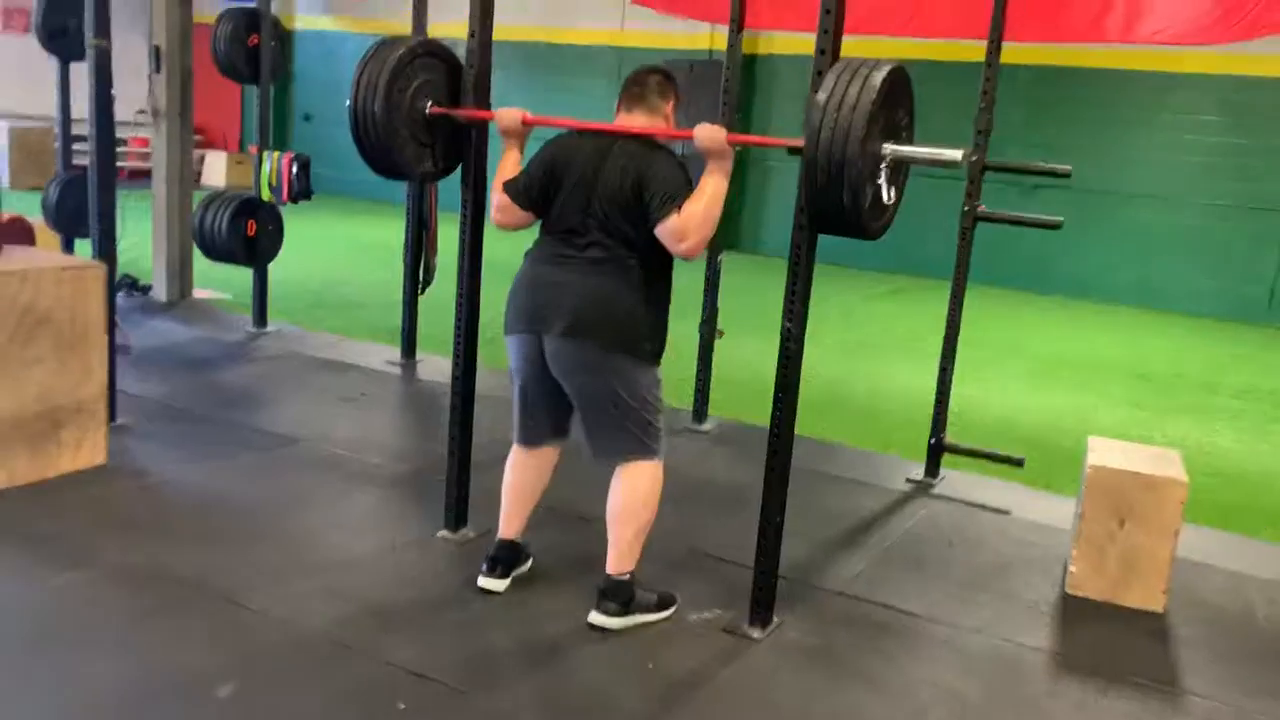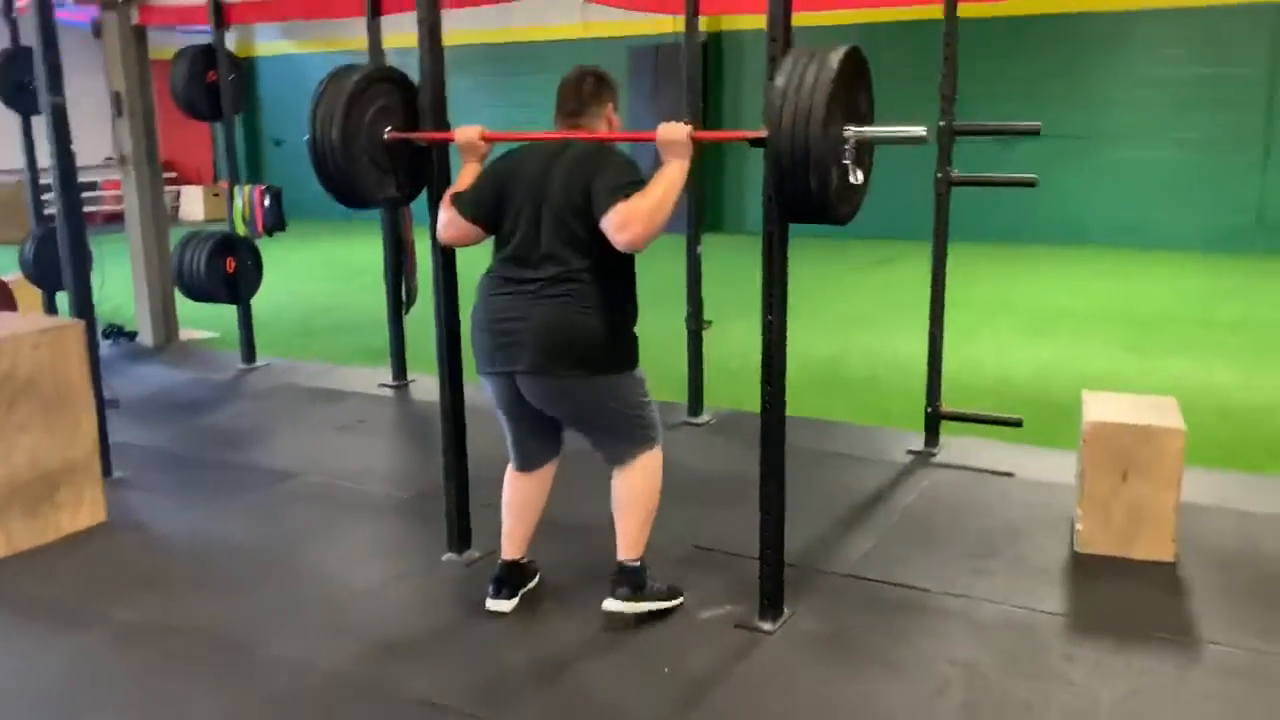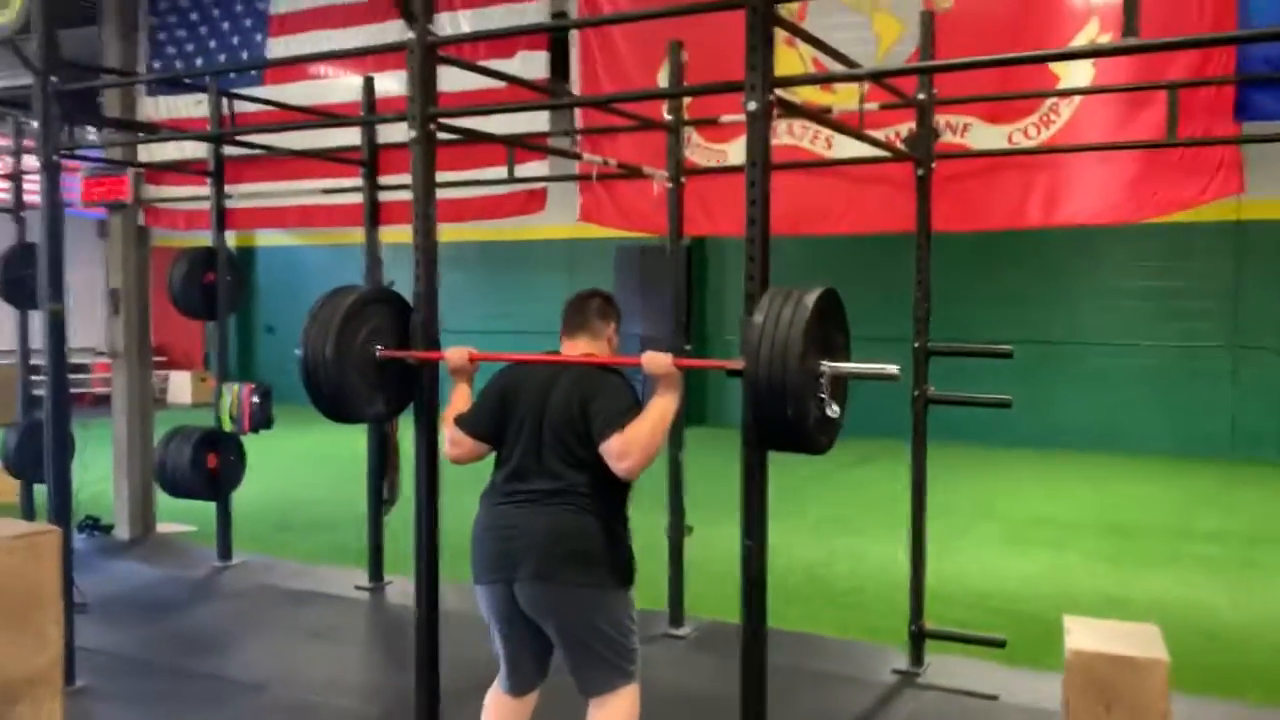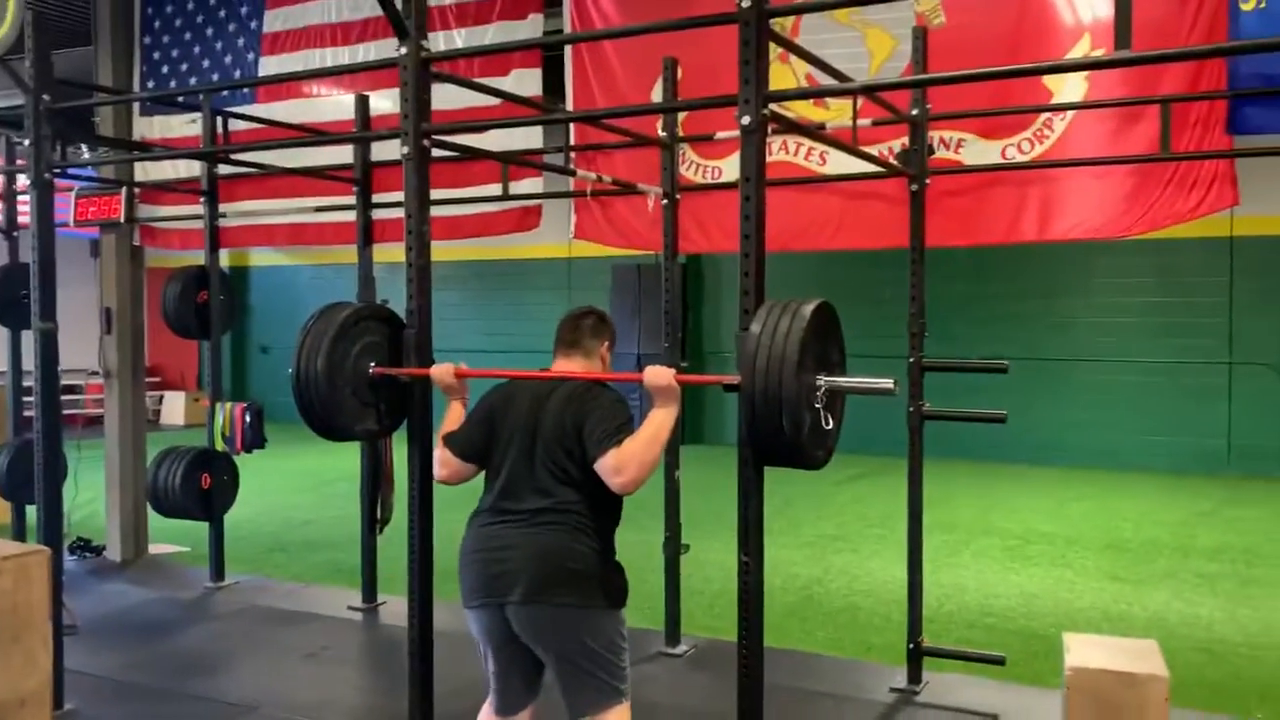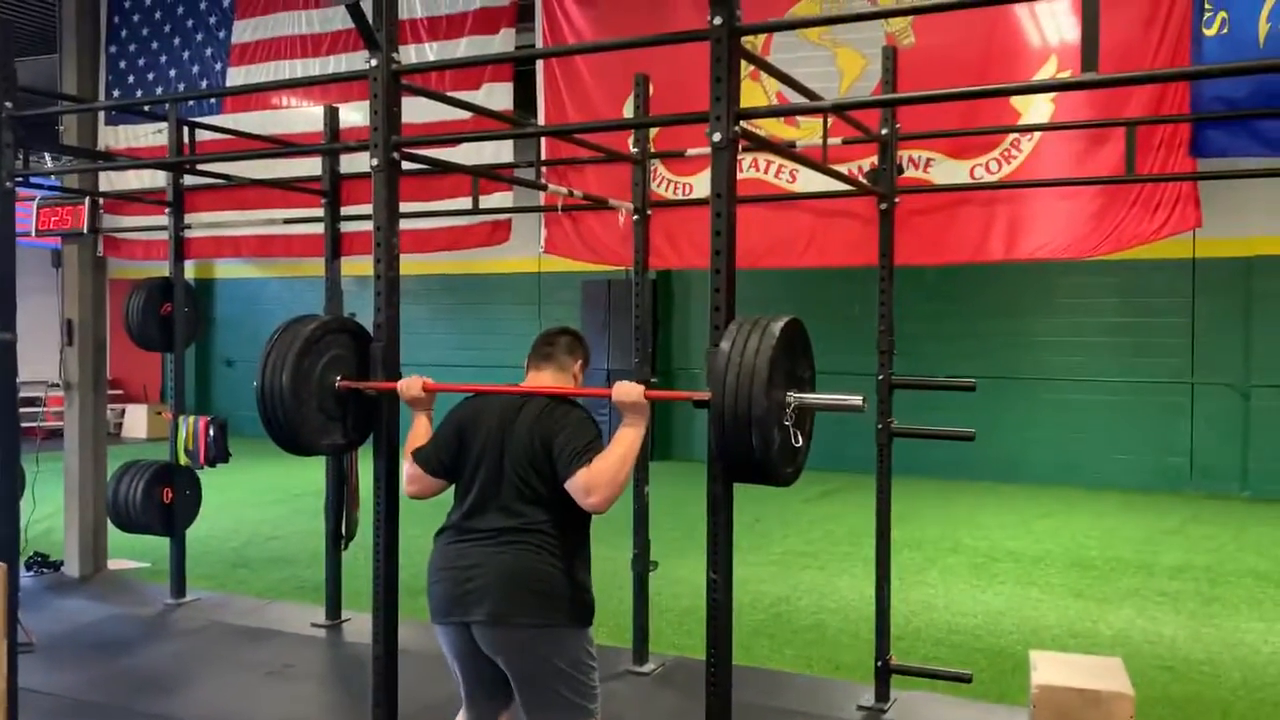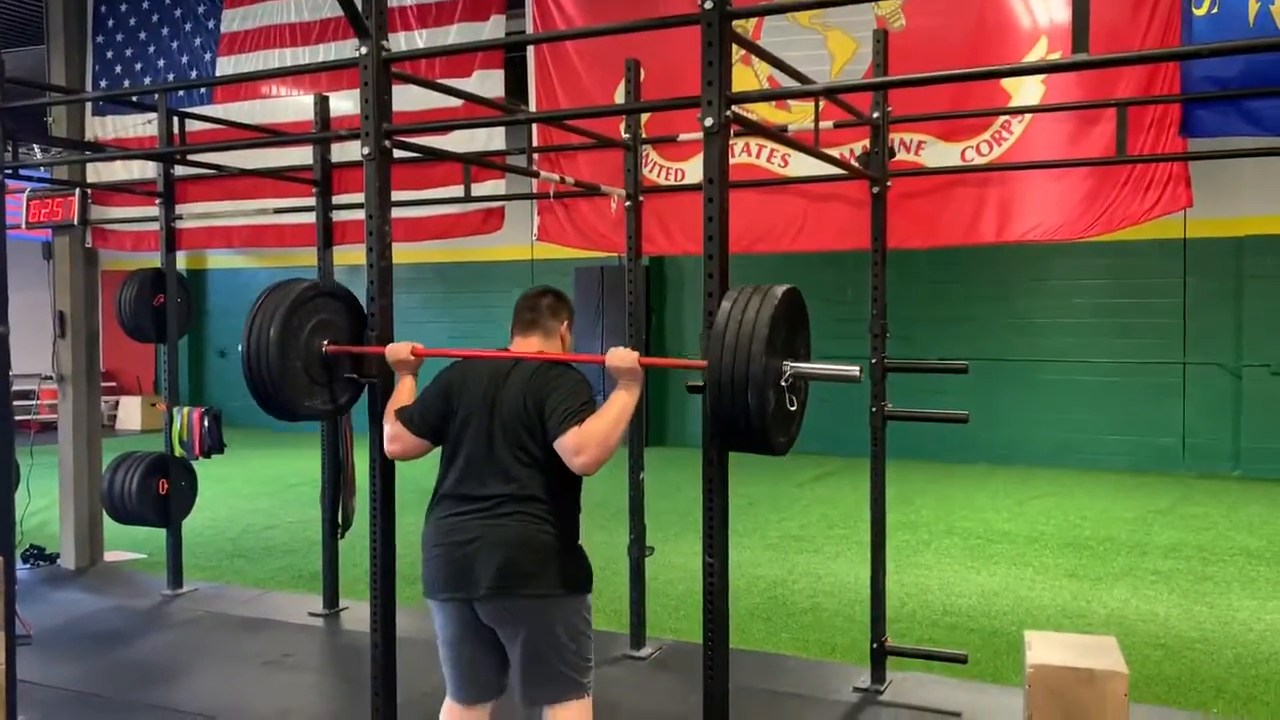
dt=0.7s
person 1, frame 1
left shoulder: (563, 148)
right shoulder: (659, 164)
left elbow: (503, 212)
right elbow: (686, 239)
left wrist: (512, 144)
right wrist: (717, 166)
left hip: (532, 308)
right hip: (604, 324)
left knee: (535, 436)
right knee: (638, 453)
left ankle: (502, 555)
right ankle: (618, 591)
person 1, frame 2
left shoulder: (511, 164)
right shoulder: (607, 165)
left elbow: (449, 229)
right elbow: (630, 230)
left wrist: (471, 161)
right wrist: (675, 162)
left hip: (499, 335)
right hip: (574, 341)
left knee: (531, 455)
right knee: (637, 448)
left ankle: (509, 576)
right ankle: (629, 580)
person 1, frame 3
left shoulder: (512, 377)
right shoulder: (606, 384)
left elbow: (458, 447)
right elbow: (627, 458)
left wrist: (461, 381)
right wrist: (667, 391)
left hip: (497, 547)
right hip: (572, 556)
left knee: (516, 677)
right knee: (614, 683)
person 1, frame 4
left shoulder: (502, 397)
right shoulder: (598, 402)
left elbow: (446, 468)
right elbow: (623, 473)
left wrist: (456, 399)
right wrist: (664, 406)
left hip: (485, 567)
right hip: (562, 575)
person 1, frame 5
left shoulder: (471, 411)
right shoulder: (567, 419)
left elbow: (416, 482)
right elbow: (595, 493)
left wrist: (421, 411)
right wrist: (633, 422)
left hip: (453, 585)
right hip: (529, 593)
person 1, frame 6
left shoulder: (459, 375)
right shoulder: (559, 380)
left elbow: (396, 443)
right elbow: (584, 454)
left wrist: (405, 374)
right wrist: (627, 387)
left hip: (450, 557)
right hip: (530, 561)
